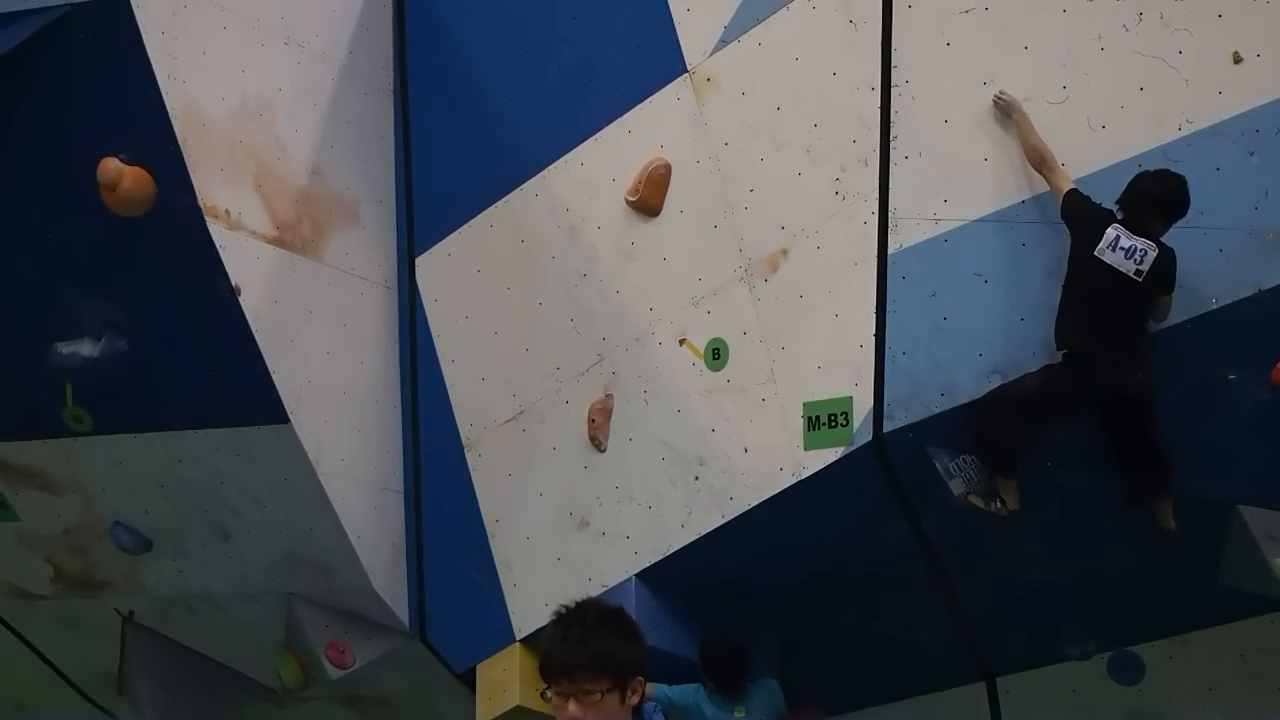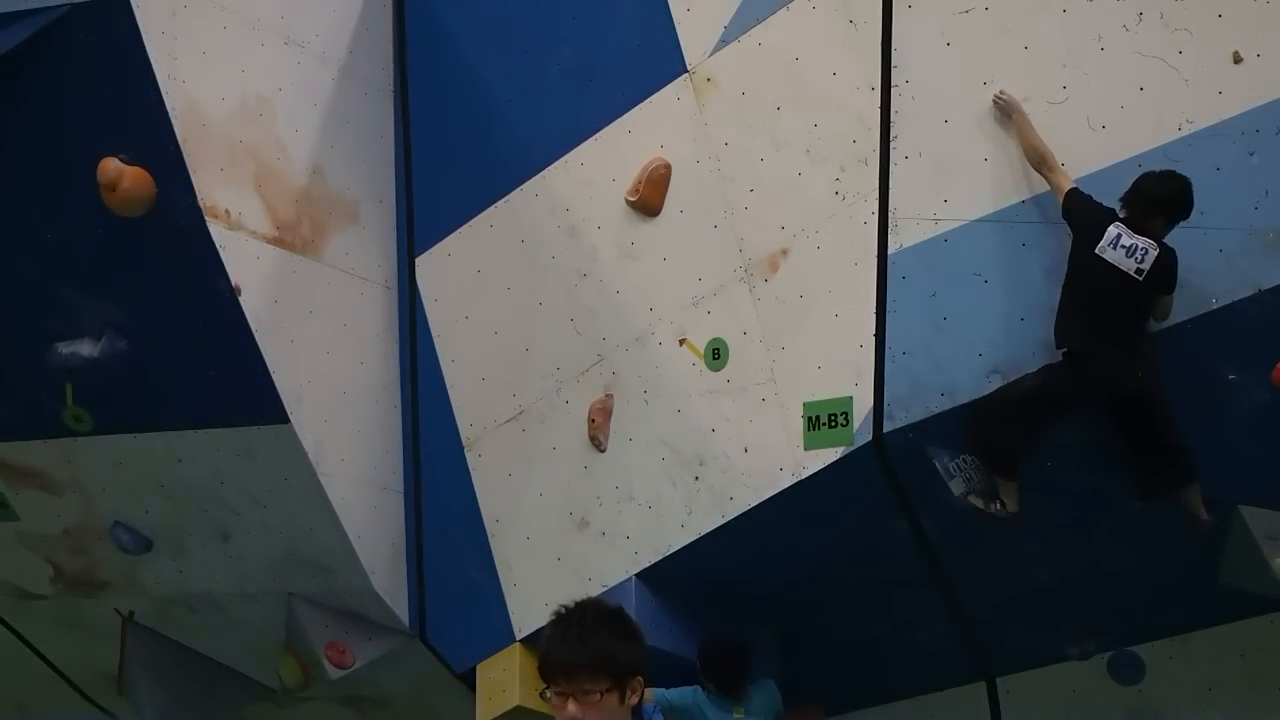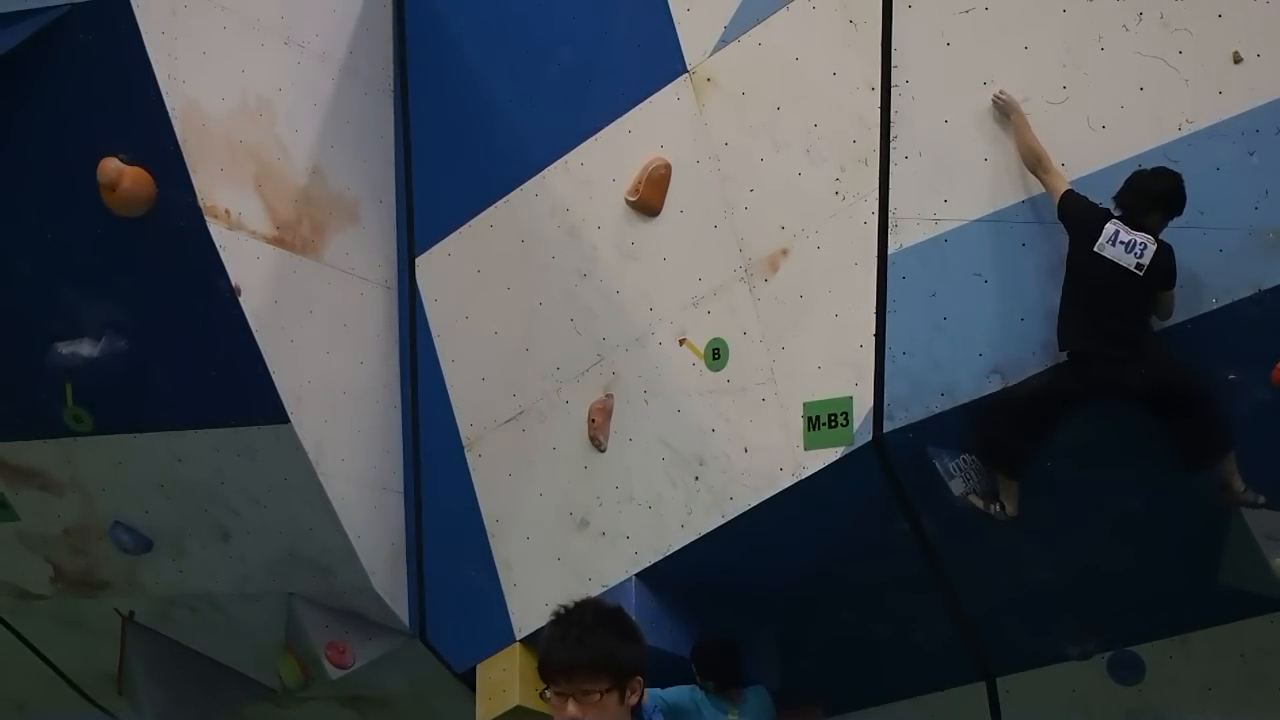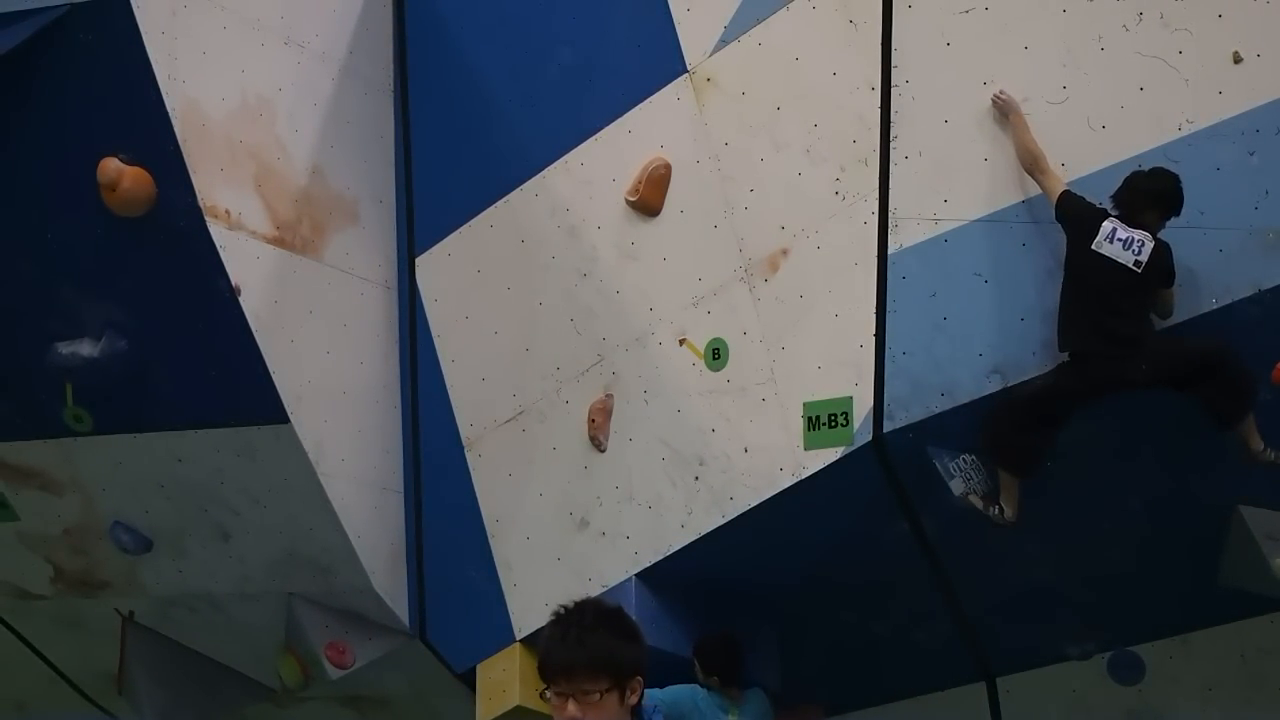
dt=0.3s
person 1, frame 1
left shoulder: (1093, 224)
right shoulder: (1163, 259)
left elbow: (1046, 165)
right elbow: (1160, 315)
left wrist: (1017, 115)
left hip: (1081, 368)
right hip: (1132, 375)
left knee: (995, 413)
right knee: (1143, 449)
left ankle: (1008, 499)
right ankle: (1167, 522)
person 1, frame 2
left shoulder: (1094, 223)
right shoulder: (1164, 259)
left elbow: (1046, 165)
right elbow: (1161, 313)
left wrist: (1017, 114)
left hip: (1081, 367)
right hip: (1134, 373)
left knee: (995, 414)
right knee: (1160, 441)
left ankle: (1007, 501)
right ankle: (1198, 515)
person 1, frame 3
left shoulder: (1089, 222)
right shoulder: (1161, 254)
left elbow: (1040, 166)
right elbow: (1163, 311)
left wrist: (1015, 114)
left hip: (1086, 368)
right hip: (1143, 366)
left knee: (1007, 416)
right knee: (1197, 404)
left ankle: (1006, 502)
right ankle: (1235, 488)
person 1, frame 4
left shoulder: (1088, 222)
right shoulder: (1158, 251)
left elbow: (1037, 168)
right elbow: (1164, 310)
left wrist: (1014, 114)
left hip: (1089, 365)
right hip: (1146, 359)
left knee: (1014, 417)
right knee: (1223, 361)
left ankle: (1006, 506)
